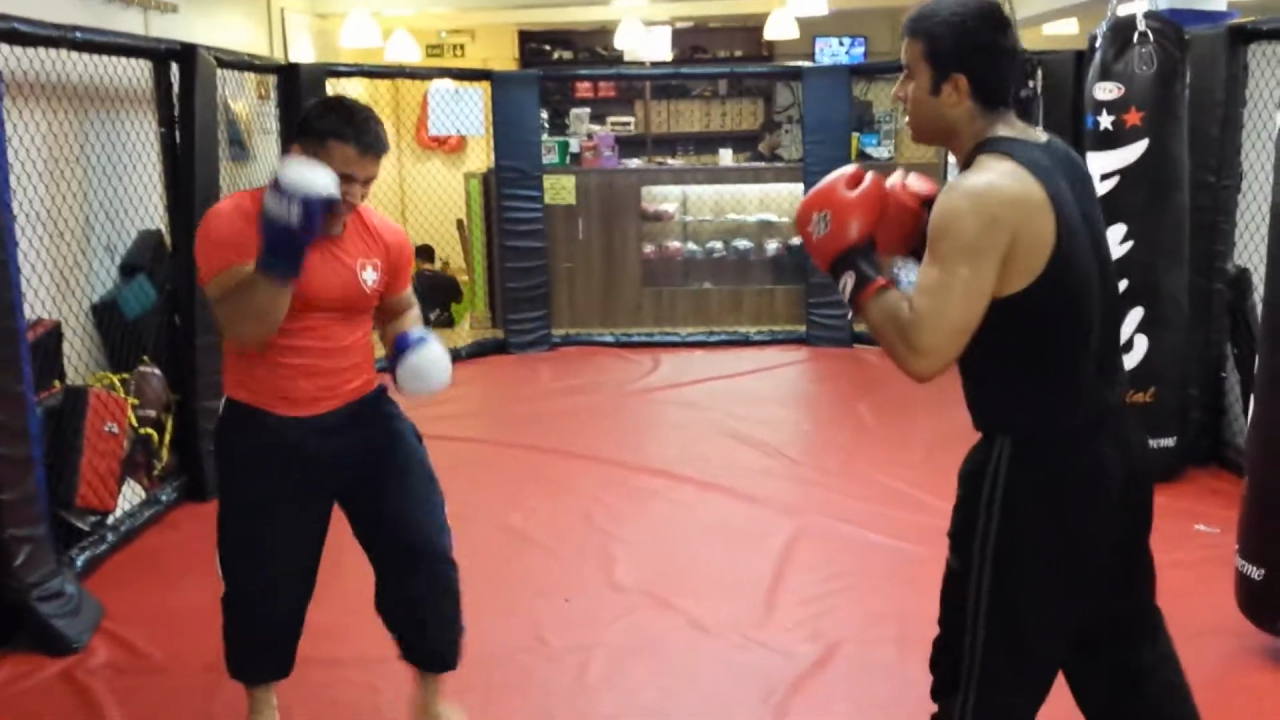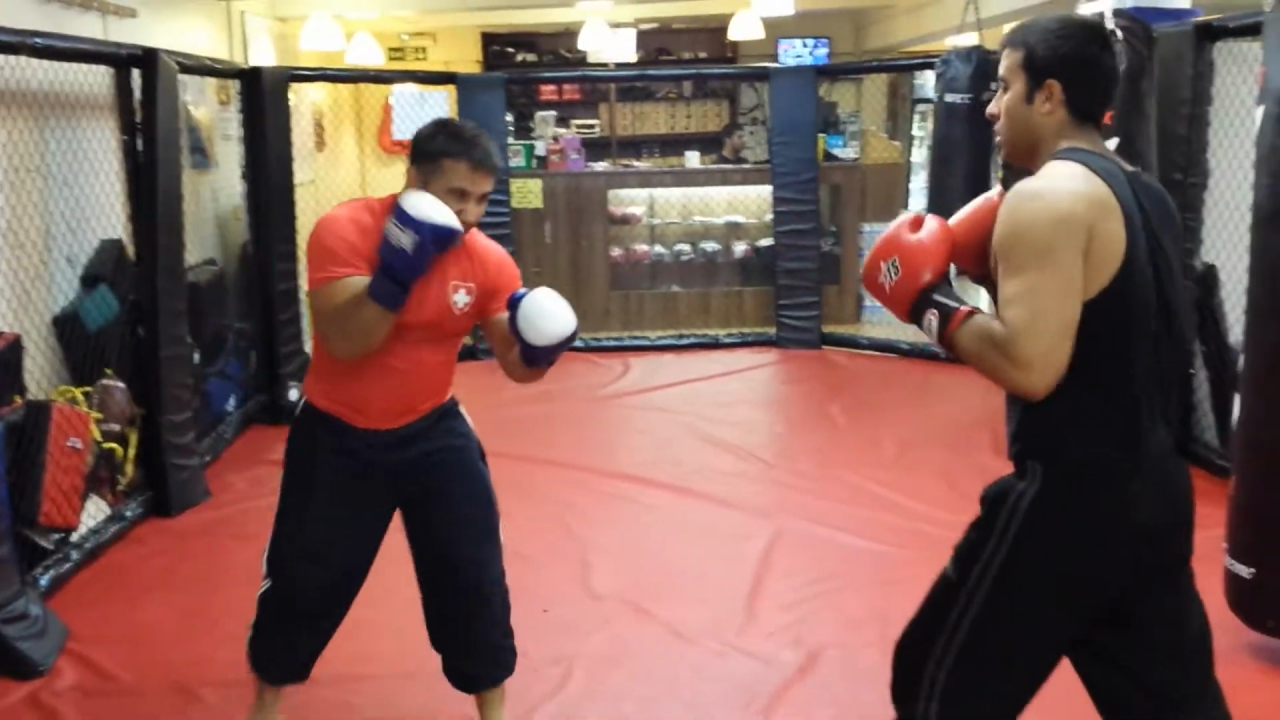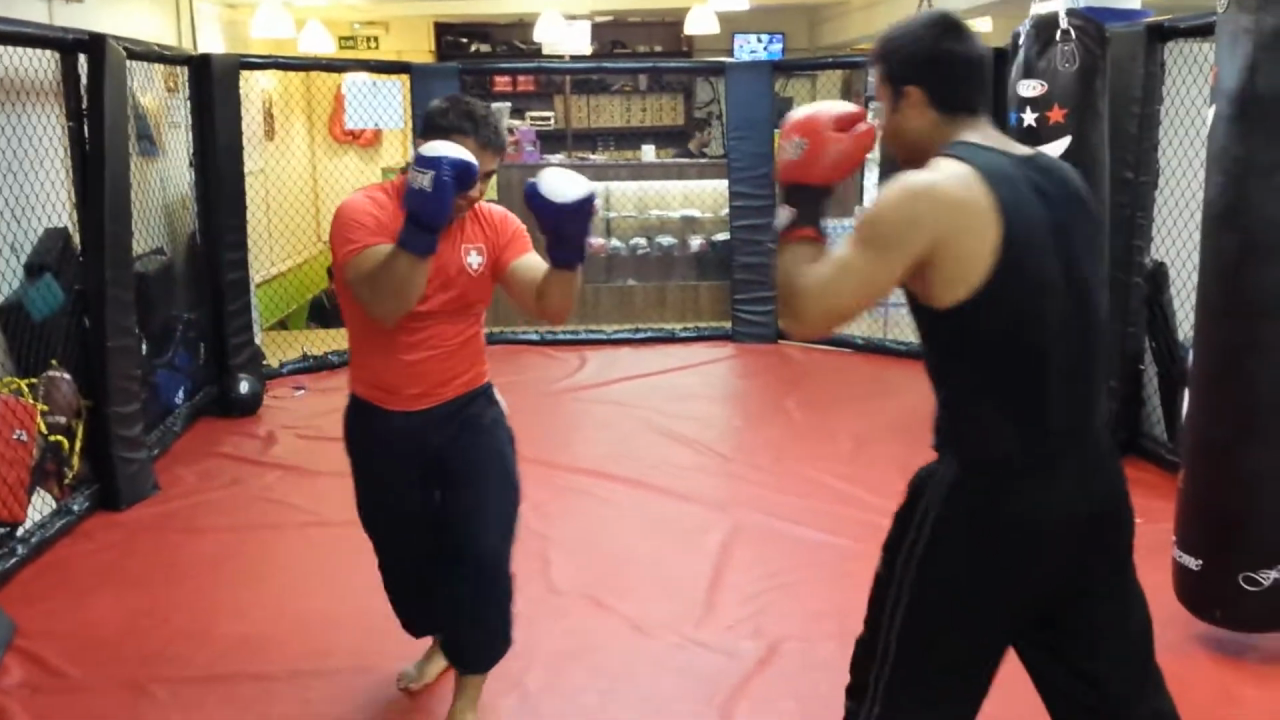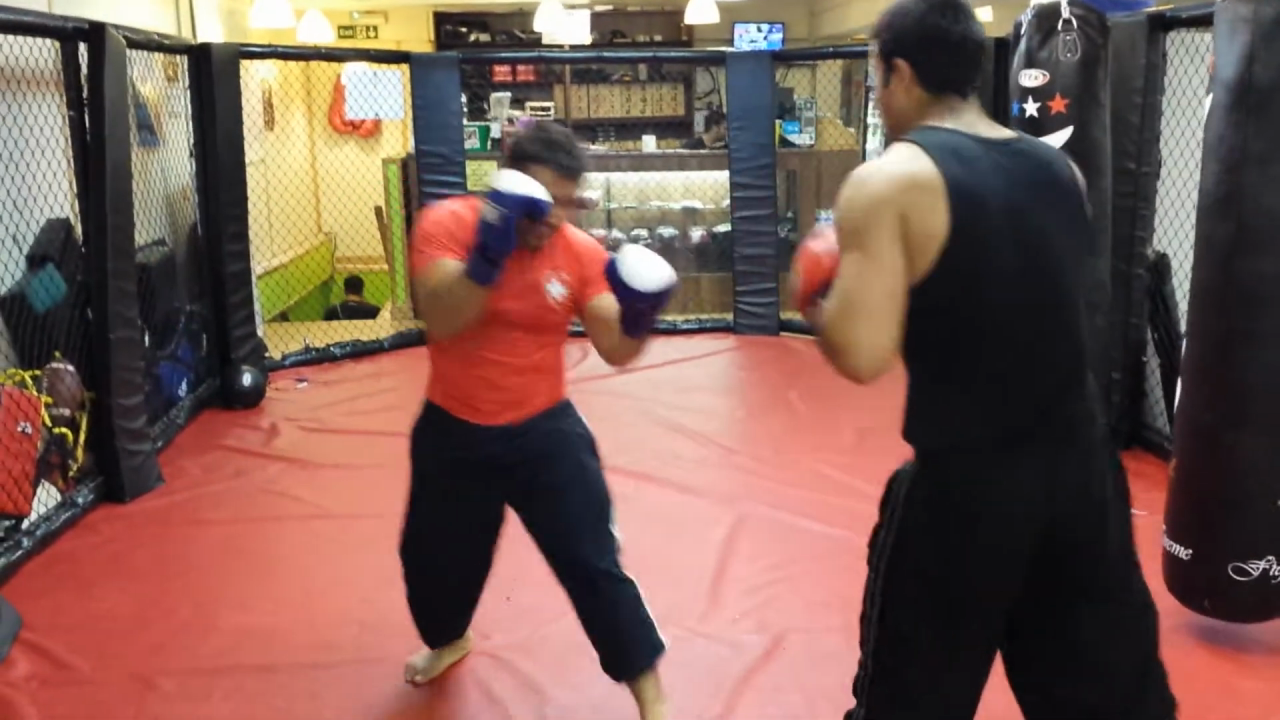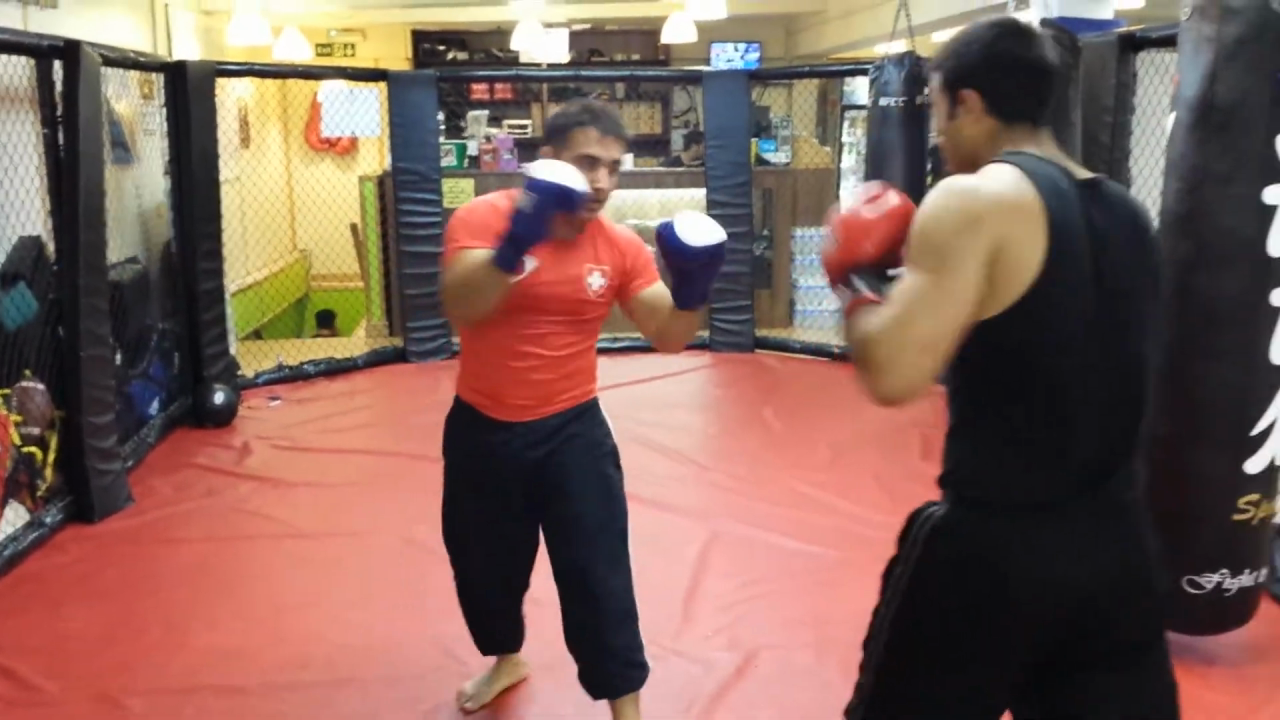
dt=0.4s
person 1, frame 1
left shoulder: (982, 195)
right shoulder: (1054, 157)
left elbow: (922, 350)
left wrist: (850, 264)
right wrist: (935, 230)
left hip: (1034, 467)
right hip: (1105, 447)
right knee: (1126, 654)
person 1, frame 2
left shoulder: (1046, 198)
right shoulder: (1145, 195)
left elbow: (1030, 365)
left wrist: (930, 304)
left hip: (1069, 499)
right hip: (1153, 487)
person 1, frame 3
left shoulder: (927, 196)
right shoulder: (1062, 181)
left elbow: (803, 315)
left wrist: (799, 205)
left hip: (987, 496)
right hip: (1089, 480)
person 1, frame 4
left shoulder: (888, 182)
right shoulder: (1059, 170)
left elbow: (860, 355)
left wrist: (819, 298)
left hip: (963, 492)
right hip: (1079, 470)
person 1, frame 5
left shoulder: (971, 200)
right shoulder: (1129, 215)
left elbow: (890, 376)
left wrist: (859, 278)
left hip: (991, 548)
right hip: (1115, 542)
person 2, frame 1
left shoulder: (385, 237)
right shoulder: (231, 222)
left elbow: (398, 313)
right elbow: (246, 330)
left wrist: (413, 344)
right wrist: (284, 248)
left hip: (363, 418)
right hip: (265, 433)
left knee: (424, 556)
right knee: (264, 583)
person 2, frame 2
left shoulder: (488, 260)
right shoulder: (344, 229)
left elbow: (515, 365)
right elbow: (344, 343)
left wrist: (541, 348)
right wrist: (395, 274)
left hip: (433, 433)
right hip: (337, 437)
left knee: (472, 578)
right knee: (304, 578)
person 2, frame 3
left shoulder: (495, 225)
right shoulder: (363, 213)
left elbow: (550, 308)
right elbow: (385, 307)
left wrist: (566, 246)
right wrist: (422, 224)
left hip: (466, 413)
right hip: (380, 421)
left knee: (480, 554)
right knee: (403, 551)
right ankle: (440, 642)
person 2, frame 4
left shoulder: (581, 252)
right shoulder: (446, 224)
left elbow: (616, 351)
right elbow: (440, 322)
left wrist: (638, 314)
right wrist: (489, 251)
left hip: (544, 430)
right hip: (454, 431)
left knee: (593, 566)
right knee: (434, 558)
right ankle: (447, 642)
person 2, frame 5
left shoulder: (619, 247)
right shoulder: (483, 218)
left elbow: (668, 337)
right elbow: (461, 308)
left wrist: (692, 286)
right wrist: (516, 240)
left hip: (571, 431)
right hip: (482, 431)
left knee: (597, 577)
right knee: (481, 564)
right ankle: (506, 661)
